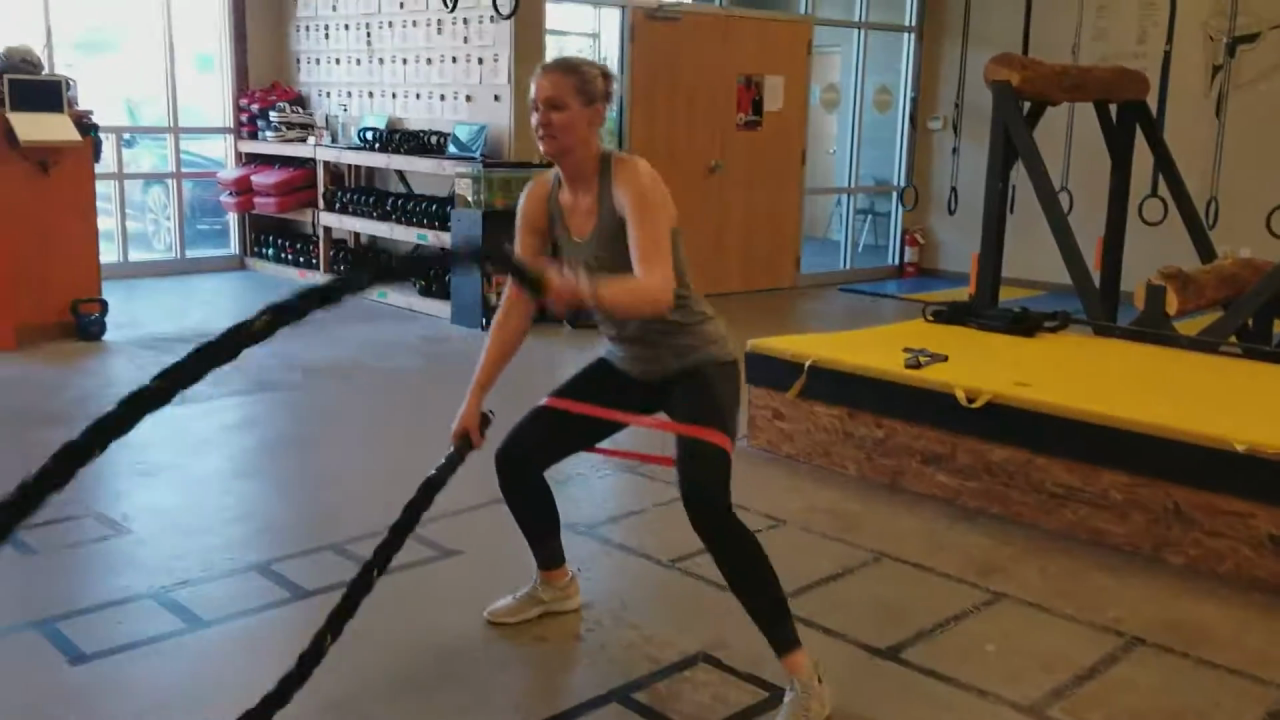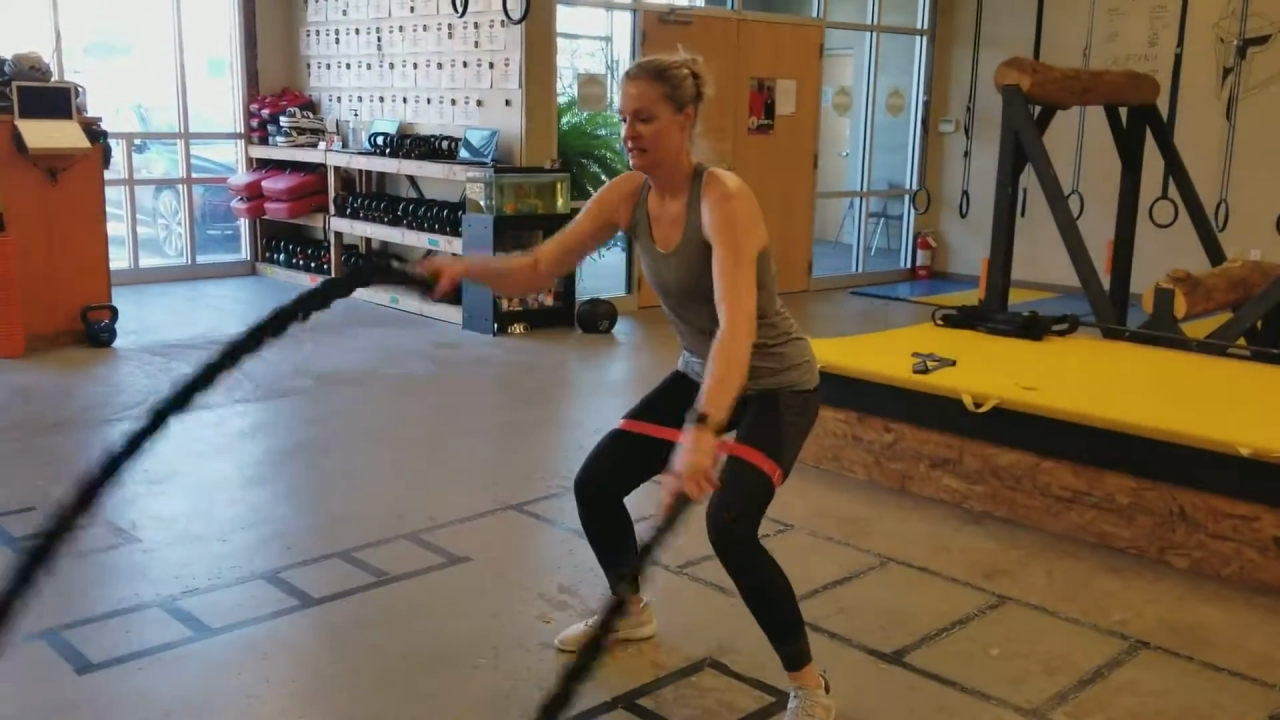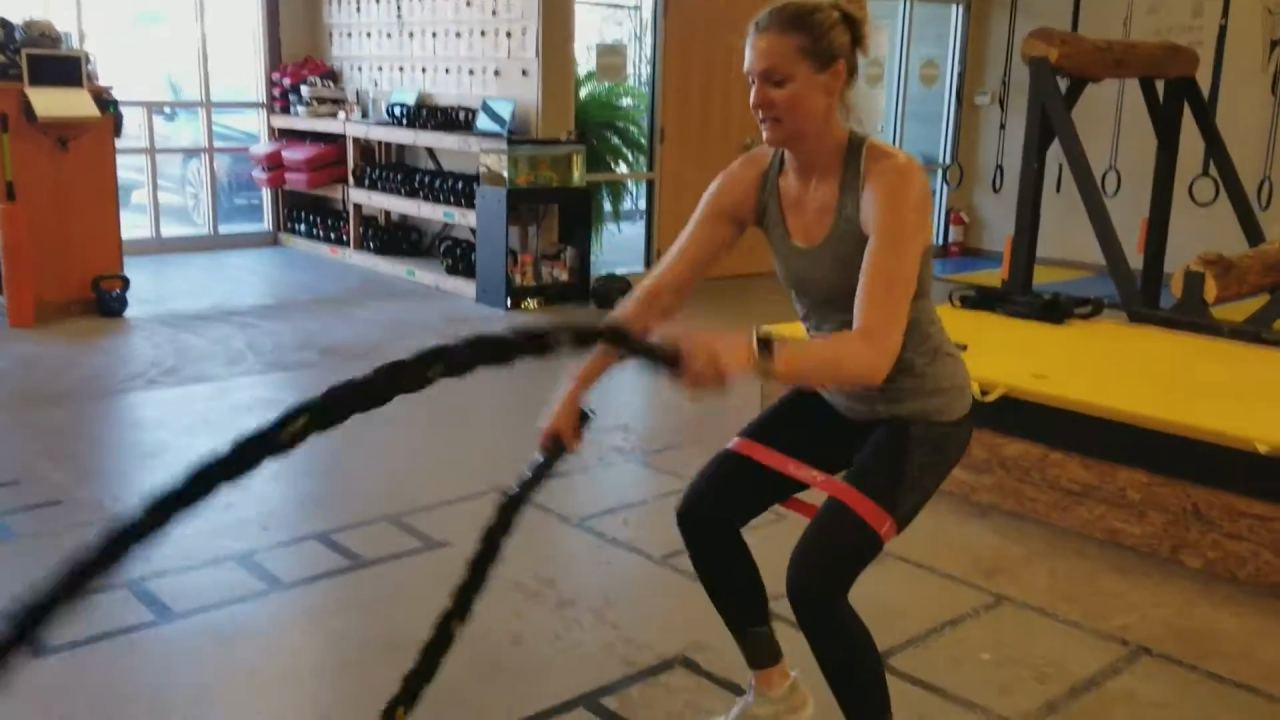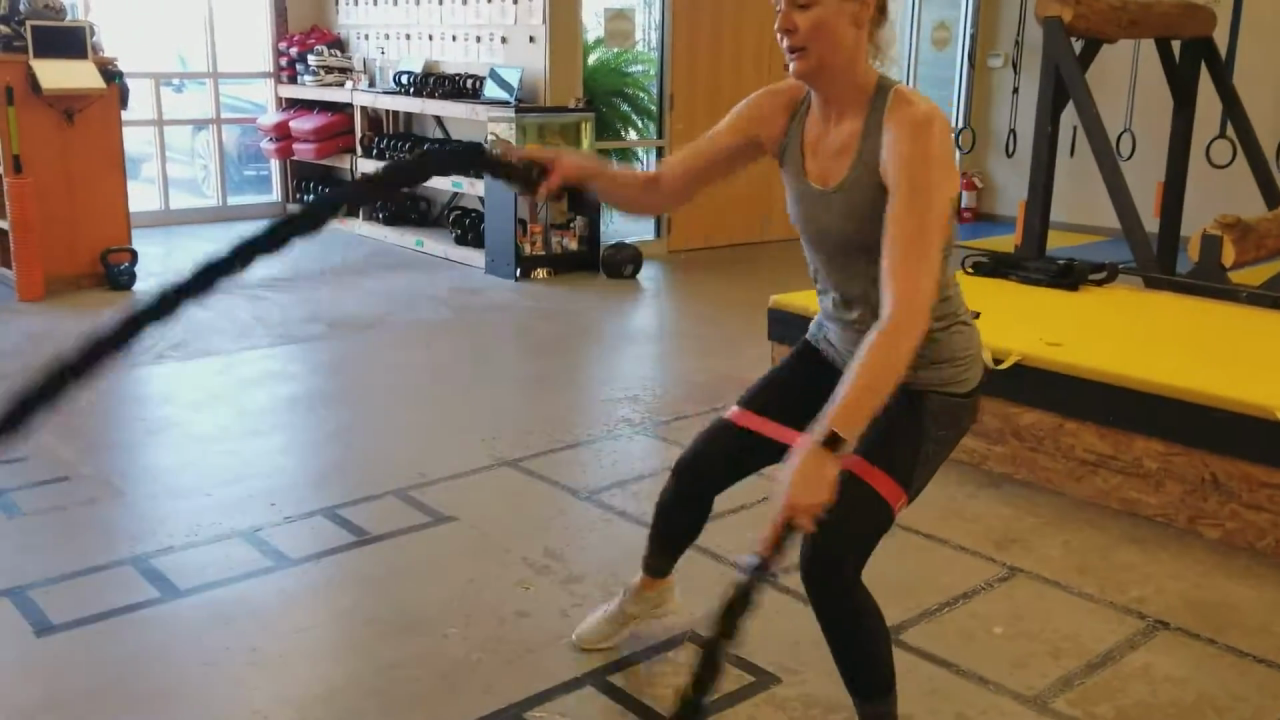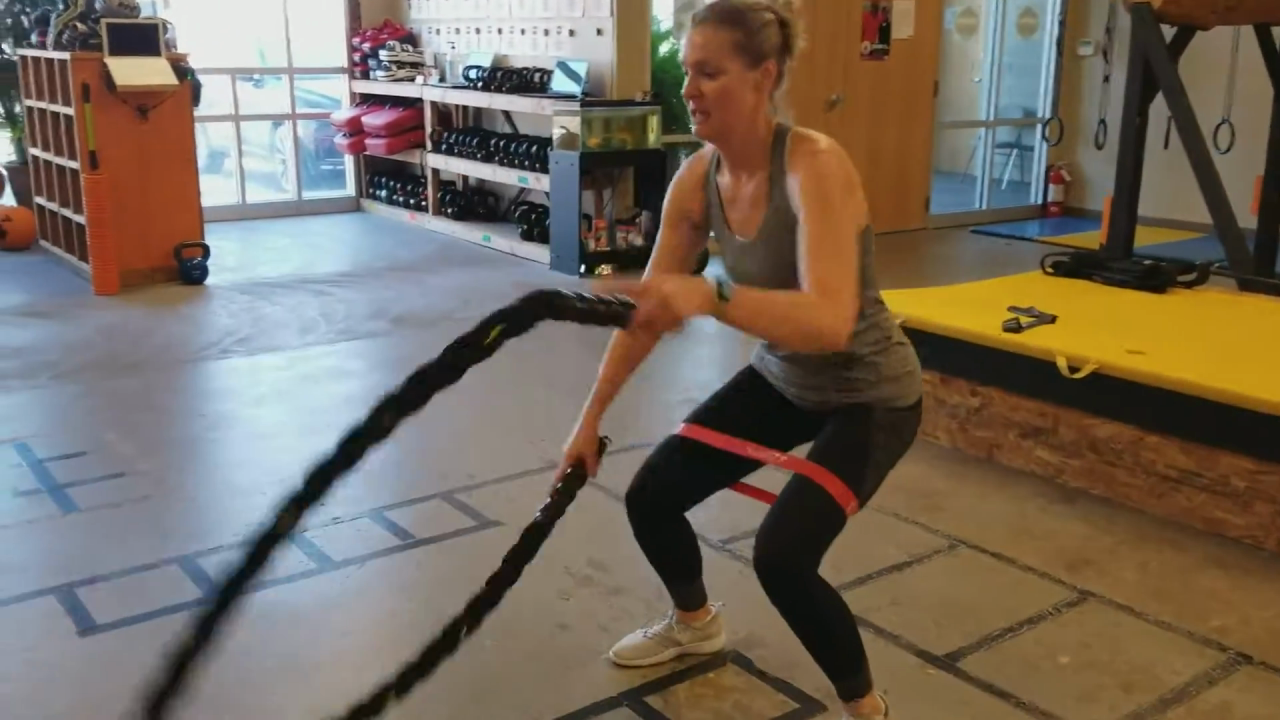
dt=1s
person 1, frame 1
left shoulder: (634, 180)
right shoulder: (540, 196)
left elbow: (657, 287)
right elbow: (516, 307)
left wrist: (588, 292)
right wrist: (475, 397)
left hip: (696, 361)
right hip: (625, 363)
left knee: (706, 504)
right knee: (515, 456)
right ankle: (555, 584)
person 1, frame 2
left shoulder: (724, 197)
right shoulder: (627, 196)
left elbow: (738, 321)
right elbow: (538, 269)
left wrist: (702, 434)
right wrist: (466, 266)
left hip: (776, 382)
right hip: (699, 373)
left knee: (728, 527)
right knee: (595, 482)
right ankle: (632, 611)
person 1, frame 3
left shoulder: (892, 181)
right shoulder: (752, 177)
left elbow: (869, 355)
right elbow: (659, 290)
left wrist: (754, 354)
right wrist: (576, 386)
left hip: (918, 410)
right hip: (830, 393)
left knee: (814, 579)
right knee: (703, 513)
person 1, frame 4
left shoulder: (913, 127)
right shoulder: (779, 111)
left elbow: (907, 315)
right elbow: (658, 192)
left wrist: (821, 448)
right wrist: (587, 171)
left hip: (926, 375)
right hip: (835, 349)
left knee: (827, 561)
right knee: (698, 469)
right ankle: (650, 590)
person 1, frame 5
left shoulder: (817, 167)
right shoulder: (696, 179)
left elbow: (831, 321)
right elbow: (650, 313)
left wrist: (711, 299)
right wrist: (589, 418)
left hip: (870, 394)
right hip: (780, 377)
left knee: (781, 554)
right knee: (650, 496)
right ankle: (694, 621)
